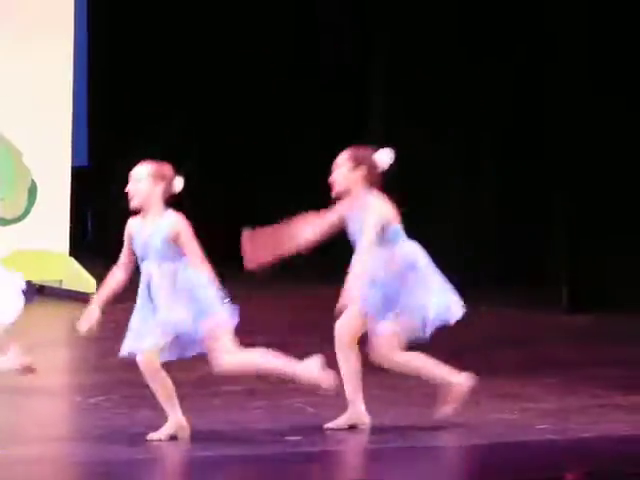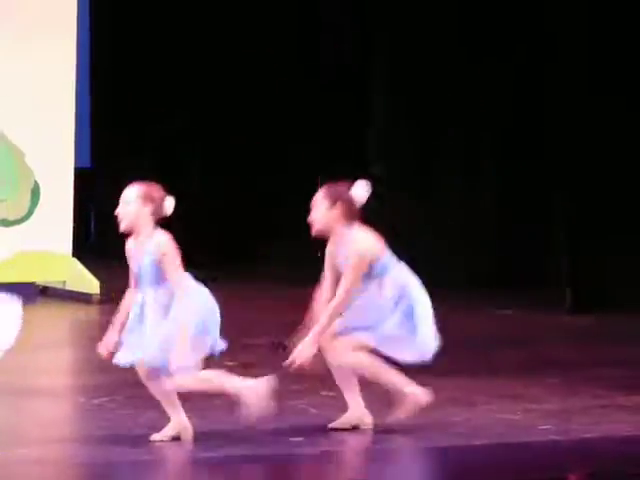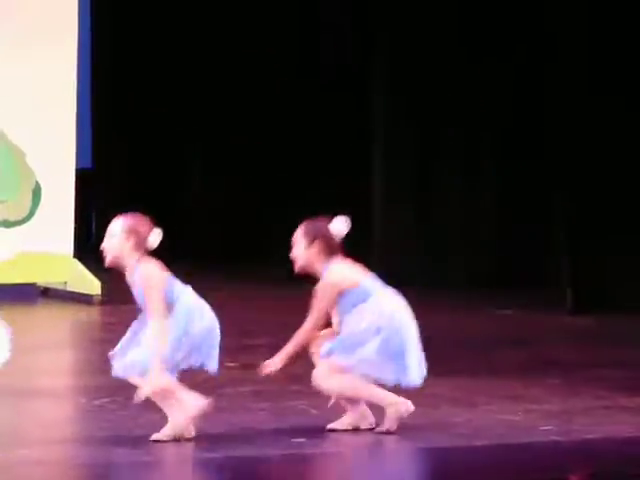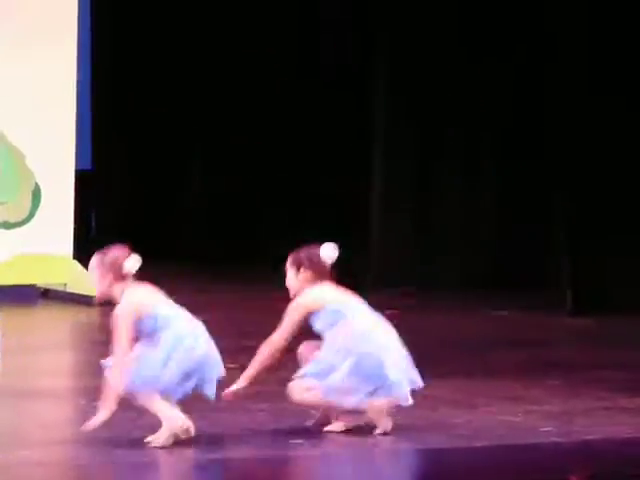
dt=0.1s
person 1, frame 1
left shoulder: (175, 223)
right shoulder: (133, 226)
left elbow: (201, 266)
right elbow: (121, 270)
left wrist: (217, 306)
right wrist: (96, 305)
left hip: (189, 294)
right hip: (159, 302)
left knee: (226, 362)
right knee: (145, 360)
left ankle: (302, 370)
right ankle: (176, 420)
person 1, frame 2
left shoulder: (162, 243)
right shoulder: (131, 245)
left elbow: (182, 290)
right elbow: (134, 290)
left wrist: (182, 342)
right wrist: (115, 330)
left hip: (185, 308)
left knee: (179, 378)
right knee: (144, 367)
left ankle: (247, 387)
right ankle: (178, 421)
person 1, frame 3
left shoulder: (147, 273)
right shoulder: (135, 270)
left elbow: (158, 326)
left wrist: (155, 371)
left hip: (192, 322)
right hip: (185, 320)
left knee: (136, 370)
right knee: (133, 367)
left ankle: (190, 401)
right ankle: (180, 419)
person 1, frame 4
left shoulder: (123, 310)
right shoulder: (142, 291)
left elbow: (120, 358)
left wrist: (107, 405)
left hip: (182, 348)
right hip: (187, 343)
left ankle: (174, 419)
right ankle: (173, 421)
person 2, frame 1
left shoulder: (377, 207)
right shoulder: (349, 207)
left elbow: (367, 246)
right elbow: (313, 227)
left wrist: (355, 284)
right wrist: (267, 246)
left hip: (407, 281)
right hip: (382, 282)
left knee: (385, 355)
right knee: (343, 332)
left ankle: (454, 380)
right ankle: (356, 410)
person 2, frame 2
left shoulder: (357, 244)
right shoulder: (336, 245)
left elbow: (340, 300)
right elbow: (325, 292)
left wrist: (312, 340)
right wrist: (315, 334)
left hip: (399, 304)
right hip: (378, 304)
left knee: (339, 351)
right knee: (330, 341)
left ankle: (409, 391)
right ankle: (357, 411)
person 2, frame 3
left shoulder: (331, 278)
right shoulder: (347, 272)
left elbow: (311, 327)
right elbow: (339, 321)
left wrist: (282, 357)
left hip: (386, 330)
left knee: (322, 376)
right knee: (318, 344)
left ankle: (394, 403)
right ankle: (358, 413)
person 2, frame 4
left shoulder: (305, 300)
right shoulder: (336, 294)
left elbow: (275, 343)
left wrist: (243, 380)
left hip: (361, 351)
left knee: (297, 391)
right knee: (307, 352)
left ankle: (373, 407)
